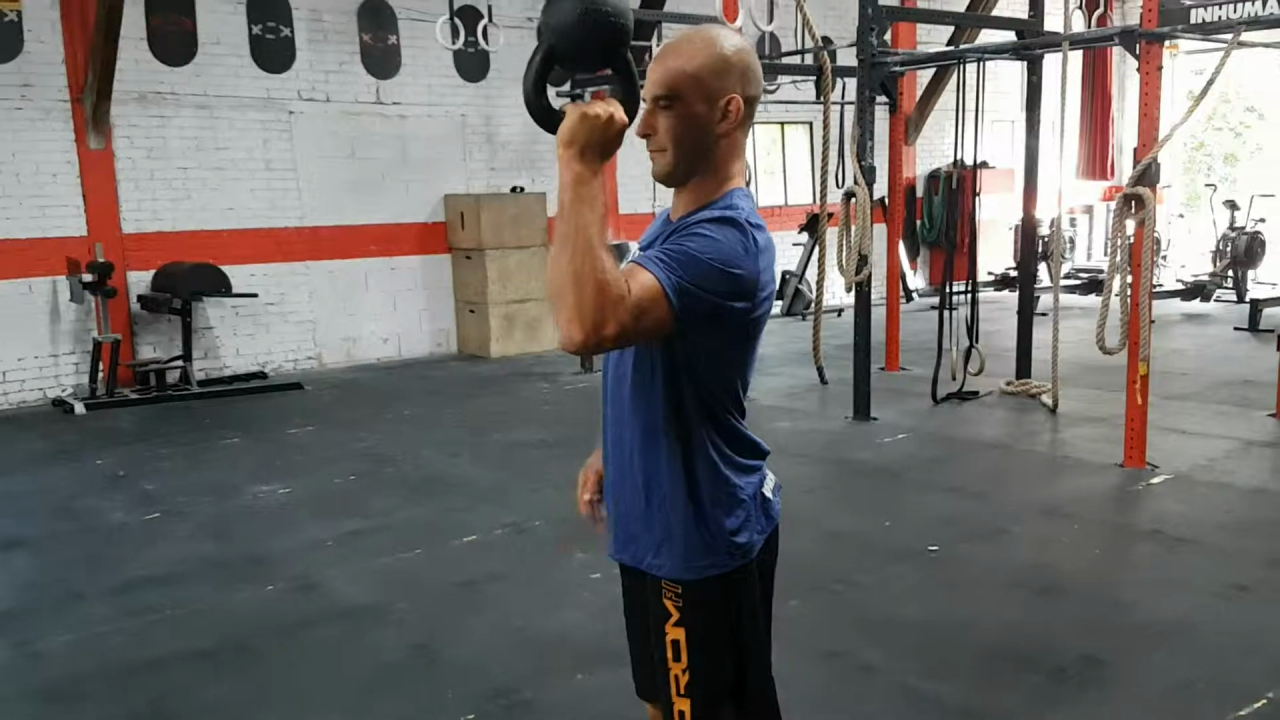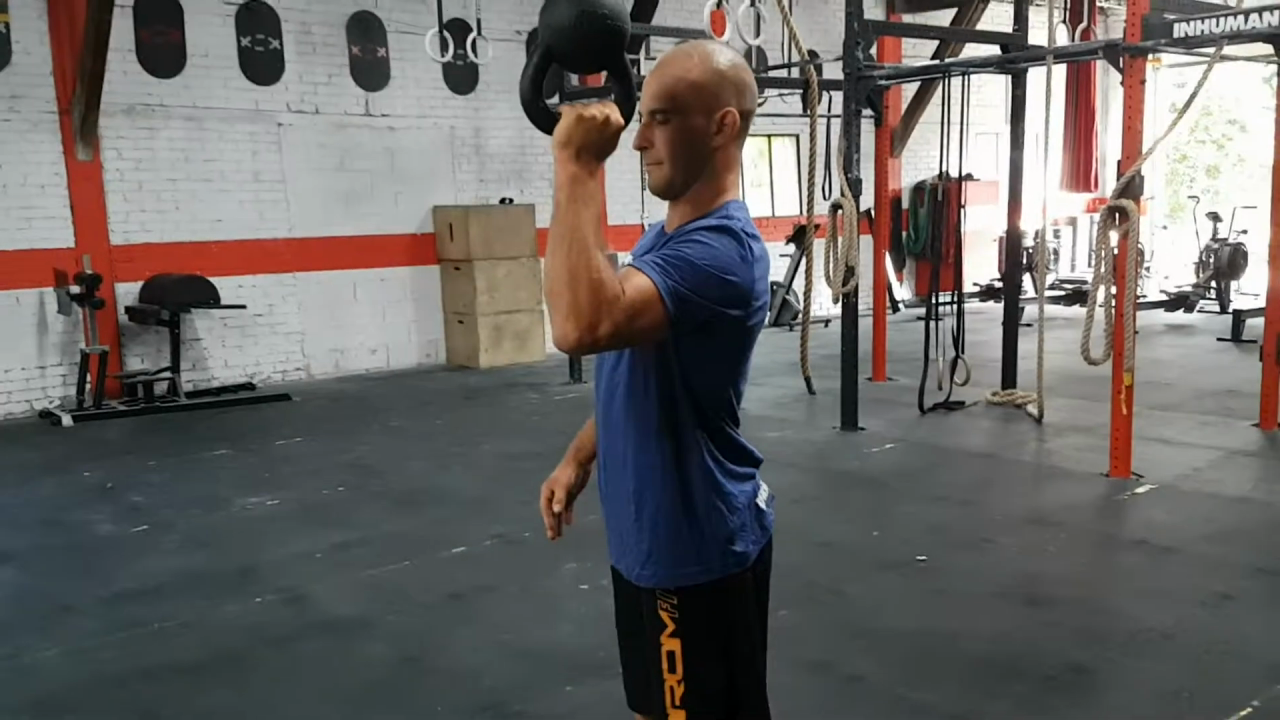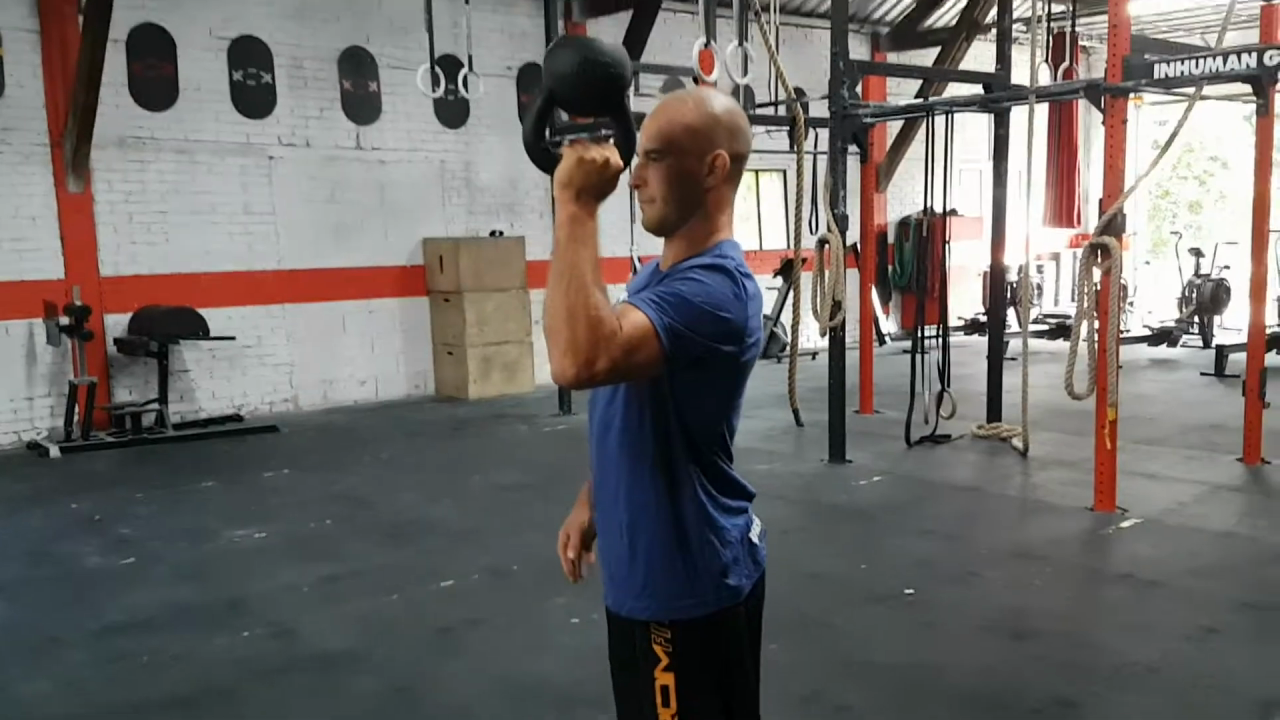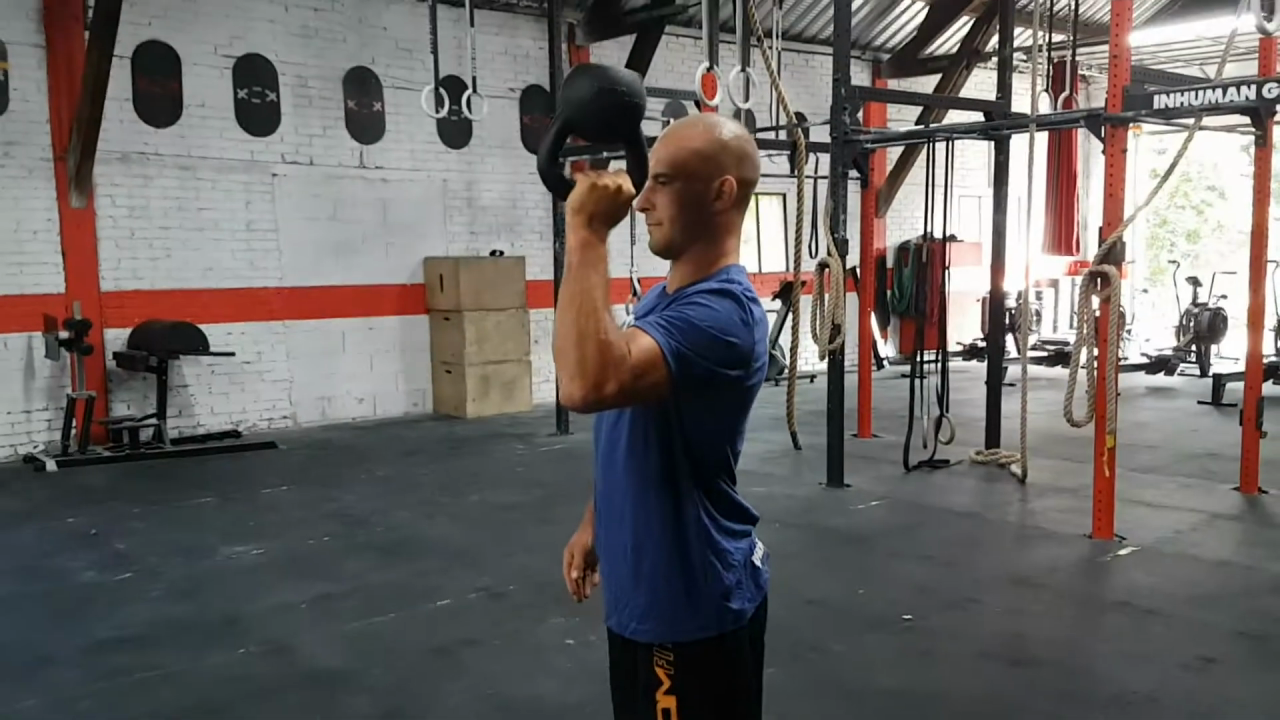
dt=0.4s
person 1, frame 1
left shoulder: (726, 240)
right shoulder: (678, 223)
left elbow: (587, 325)
left wrist: (581, 166)
right wrist: (608, 454)
left hip: (706, 535)
right hip: (658, 523)
person 1, frame 2
left shoulder: (722, 249)
right shoulder: (666, 236)
left elbow: (582, 324)
left wrist: (577, 167)
right wrist: (577, 459)
left hip: (700, 544)
right hip: (651, 534)
person 1, frame 3
left shoulder: (716, 287)
right shoulder: (660, 276)
left elbow: (579, 360)
left wrist: (576, 207)
right wrist: (590, 503)
left hip: (692, 579)
right hip: (644, 569)
person 1, frame 4
left shoulder: (722, 311)
right shoulder: (665, 299)
left elbow: (587, 383)
left wrist: (586, 232)
right wrist: (594, 524)
left hip: (694, 605)
right hip: (645, 592)
